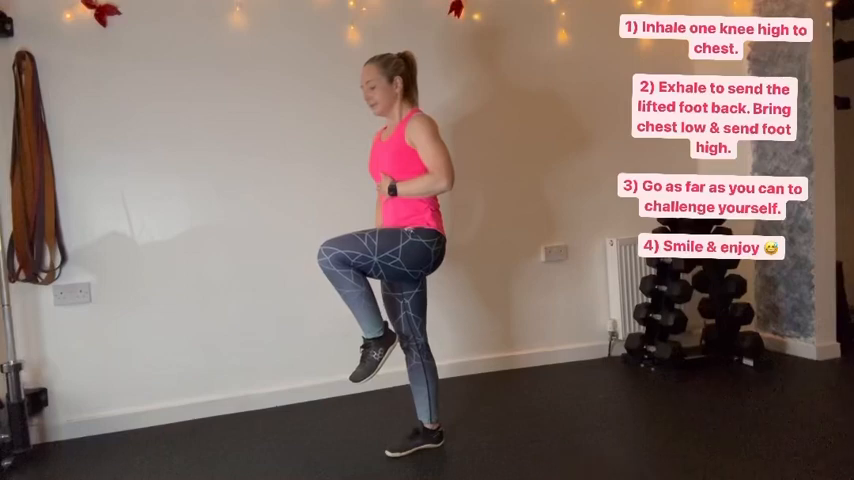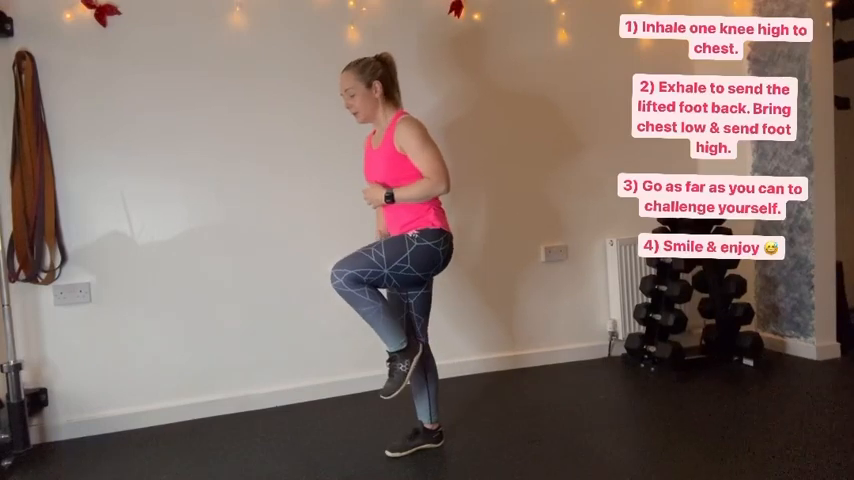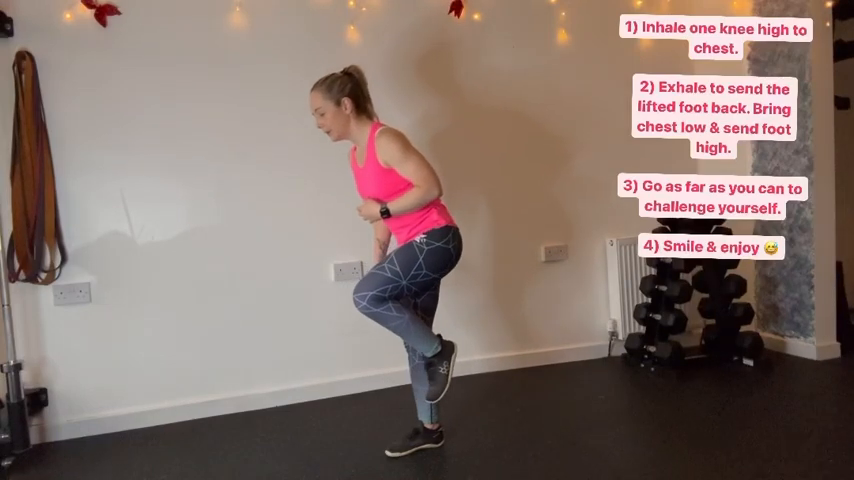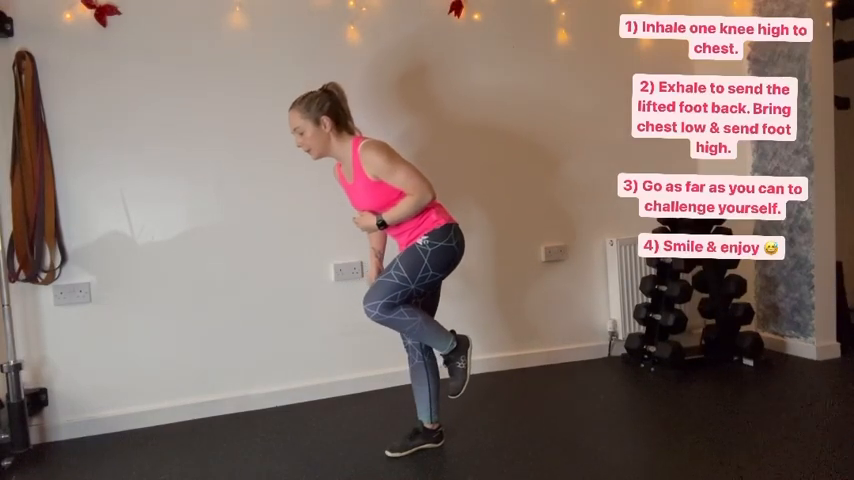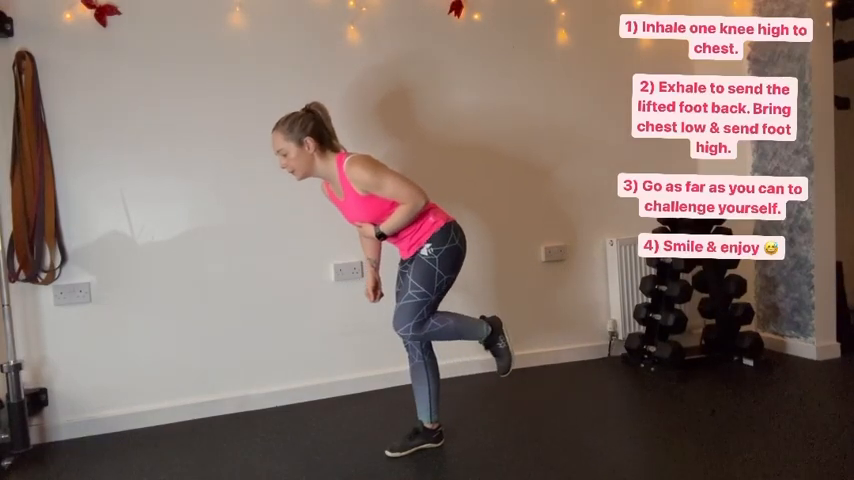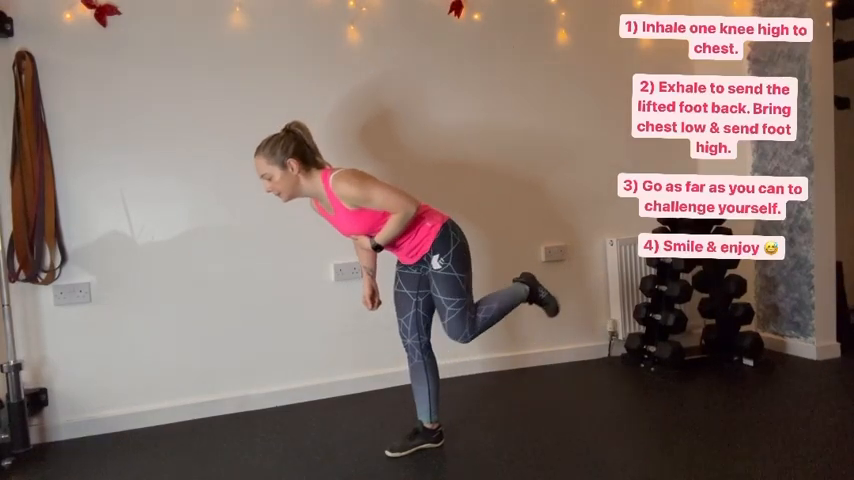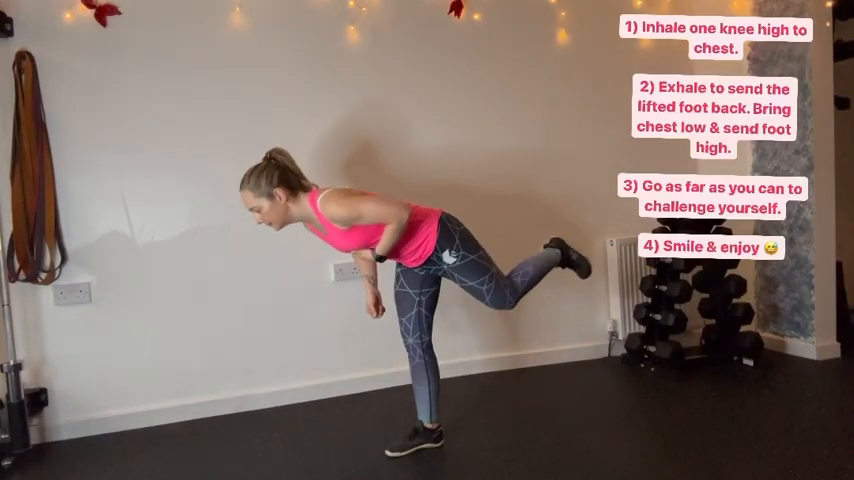
dt=0.7s
person 1, frame 1
left shoulder: (418, 124)
right shoulder: (381, 137)
left elbow: (443, 180)
left wrist: (393, 187)
right wrist: (372, 253)
left hip: (420, 241)
right hip: (400, 248)
left knee: (331, 255)
right knee: (412, 342)
left ankle: (376, 336)
right ankle: (429, 428)
person 1, frame 2
left shoulder: (406, 128)
right shoulder: (372, 140)
left elbow: (439, 182)
left wrist: (388, 194)
right wrist: (379, 258)
left hip: (427, 241)
right hip: (408, 247)
left knee: (344, 275)
right knee: (413, 341)
left ankle: (400, 350)
right ankle: (429, 428)
person 1, frame 3
left shoulder: (386, 140)
right shoulder: (356, 154)
left elbow: (431, 188)
left wrist: (382, 209)
right wrist: (379, 259)
left hip: (435, 239)
right hip: (417, 247)
left knee: (366, 296)
right knee: (414, 343)
left ankle: (438, 349)
right ankle: (429, 428)
person 1, frame 4
left shoulder: (369, 153)
right shoulder: (340, 170)
left elbow: (424, 193)
left wrist: (379, 220)
right wrist: (376, 261)
left hip: (438, 239)
right hip: (417, 248)
left knee: (378, 304)
right knee: (414, 341)
left ankle: (453, 347)
right ankle: (429, 428)
person 1, frame 5
left shoulder: (356, 168)
right shoulder: (329, 186)
left elbow: (417, 200)
left wrist: (380, 231)
right wrist: (371, 271)
left hip: (438, 241)
right hip: (413, 254)
left knee: (407, 324)
right knee: (414, 342)
left ankle: (487, 331)
right ankle: (429, 428)
person 1, frame 6
left shoulder: (343, 184)
right shoulder: (318, 202)
left elbow: (408, 207)
left wrist: (376, 243)
right wrist: (368, 280)
left hip: (439, 245)
right hip: (411, 260)
left knee: (463, 329)
right knee: (414, 344)
left ankle: (526, 289)
right ankle: (429, 429)
person 1, frame 7
left shoulder: (332, 206)
right shoulder: (311, 221)
left elbow: (400, 214)
left wrist: (378, 254)
right wrist: (371, 288)
left hip: (440, 242)
right hip: (413, 261)
left knee: (504, 296)
right knee: (415, 345)
left ankle: (557, 254)
right ankle: (429, 428)
